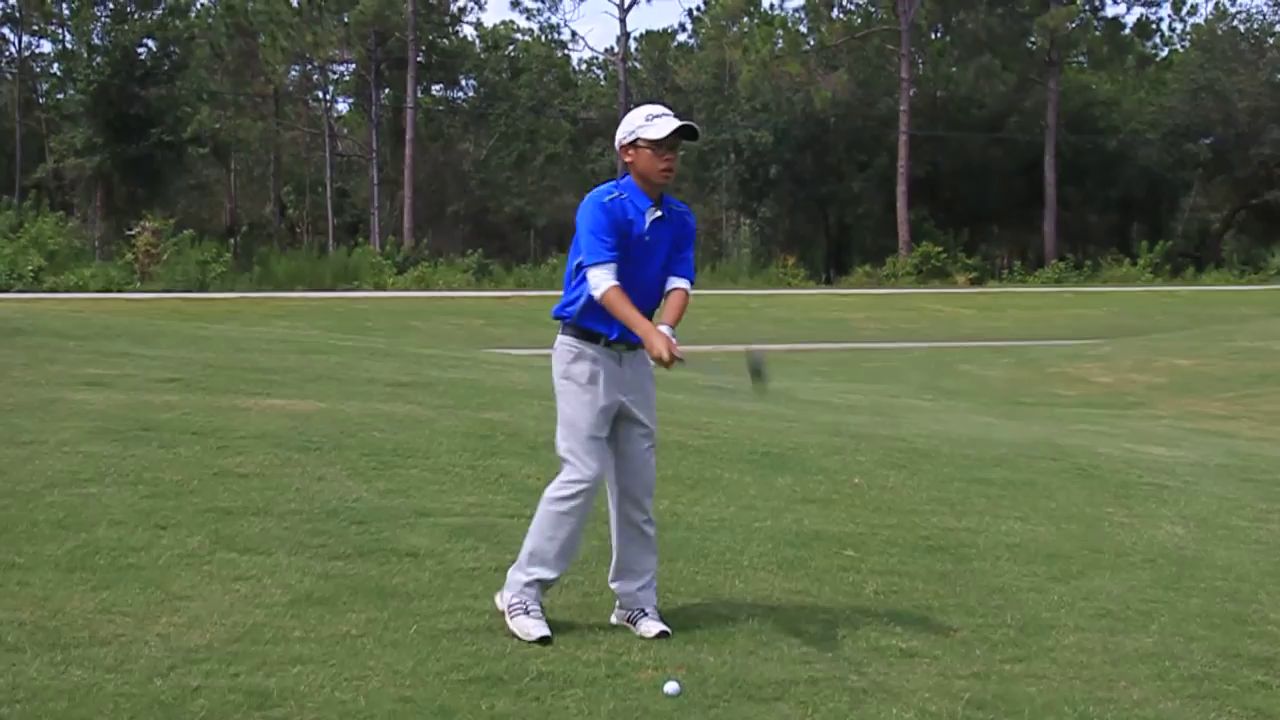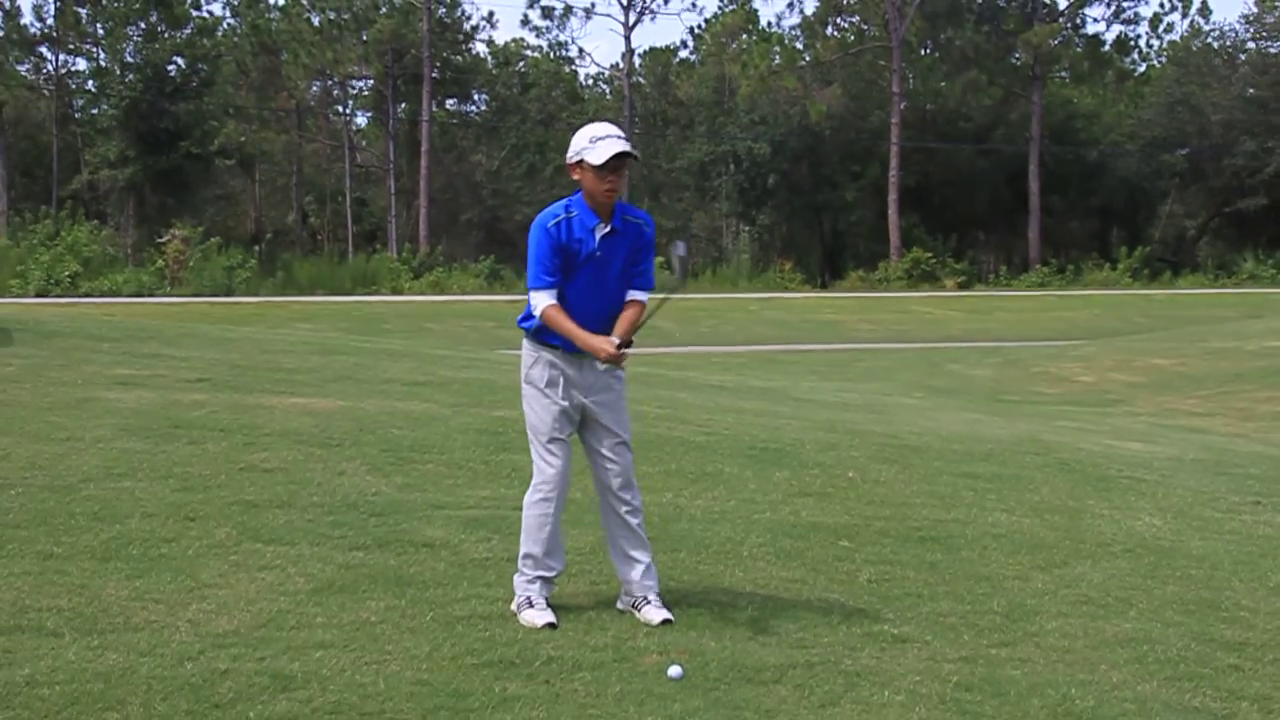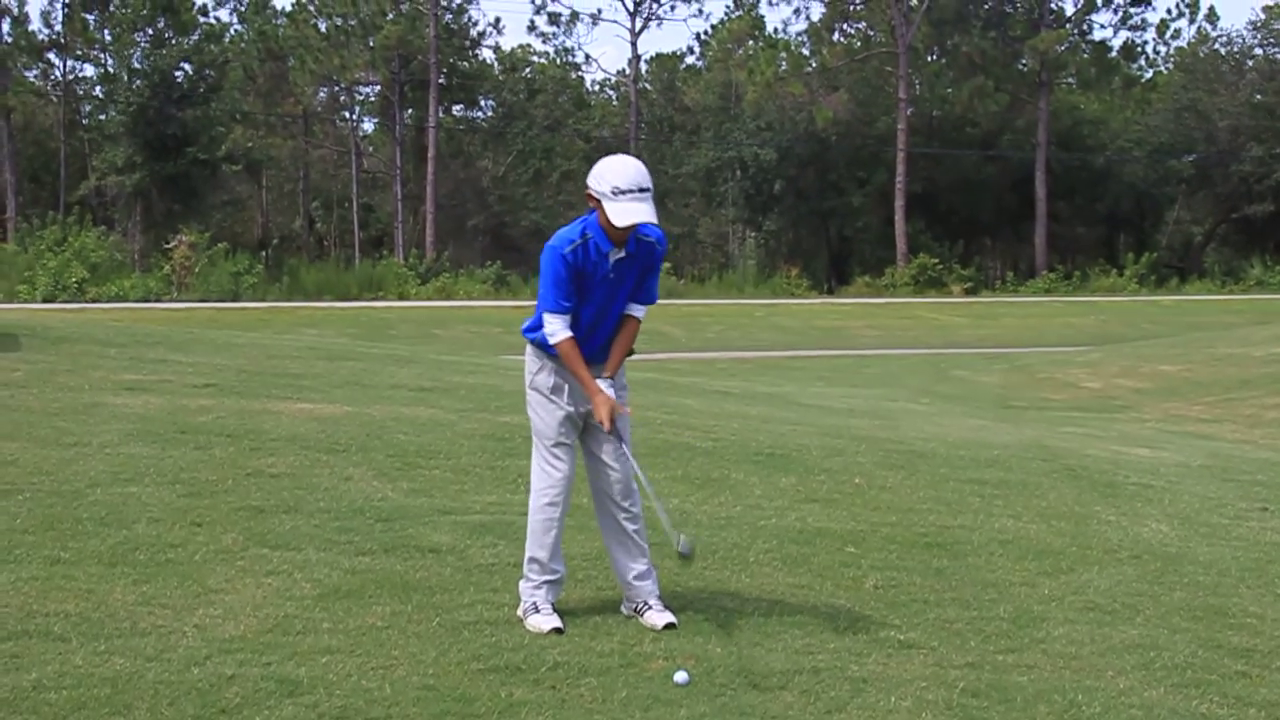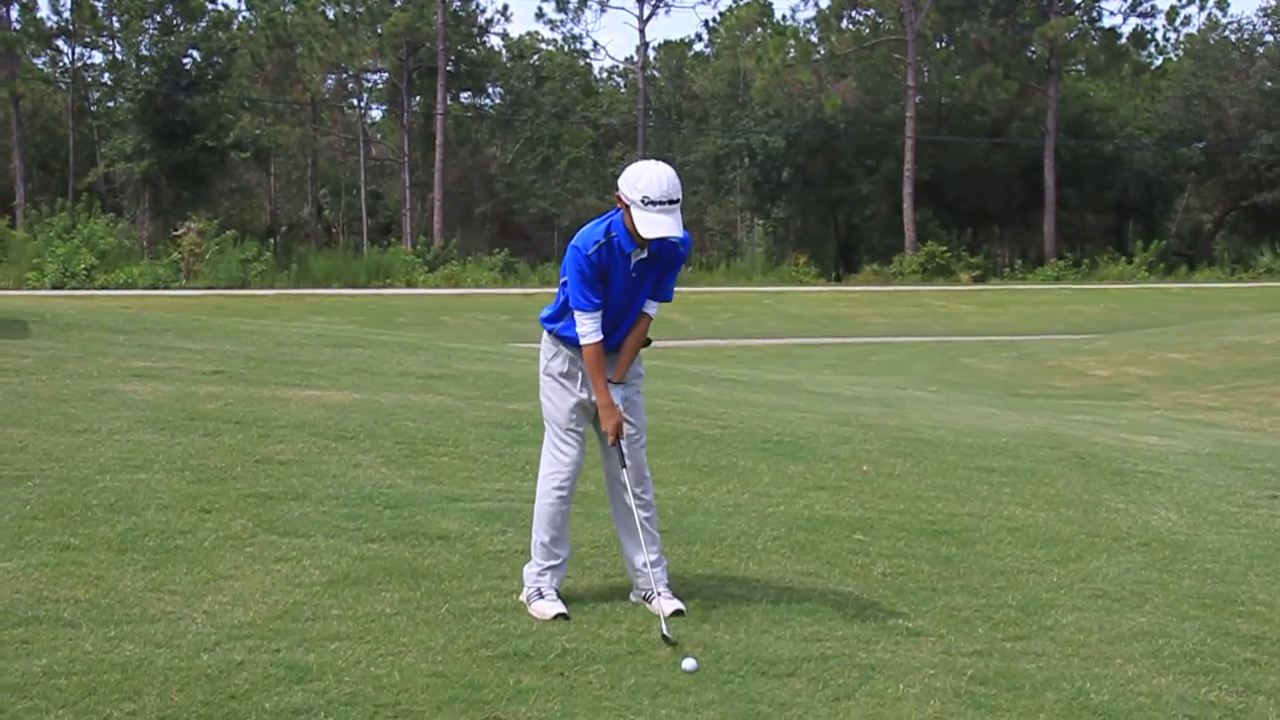
dt=0.4s
person 1, frame 1
left shoulder: (680, 219)
right shoulder: (602, 206)
left elbow: (679, 284)
right elbow: (601, 284)
left wrist: (665, 331)
right wrist: (647, 331)
left hip: (635, 360)
right hip: (583, 354)
left knee: (638, 481)
right knee: (581, 475)
left ankle: (635, 600)
right ankle: (522, 592)
person 1, frame 2
left shoulder: (640, 228)
right shoulder: (550, 226)
left elbow: (637, 297)
right elbow: (543, 303)
left wrist: (614, 341)
right wrist: (588, 342)
left hip: (603, 364)
right hip: (551, 361)
left knee: (619, 475)
right knee: (550, 475)
left ankle: (638, 588)
right ankle: (531, 589)
person 1, frame 3
left shoulder: (651, 244)
right shoulder: (563, 248)
left elbow: (633, 314)
right elbow: (558, 330)
left wrist: (607, 382)
right wrist: (593, 393)
left hip: (606, 367)
right hip: (553, 369)
left knee: (619, 480)
right knee: (553, 480)
left ankle: (640, 590)
right ankle: (536, 595)
person 1, frame 4
left shoulder: (675, 245)
right shoulder: (588, 247)
left elbow: (646, 314)
right elbow: (588, 331)
left wrist: (618, 384)
right wrist: (604, 402)
left hip: (622, 359)
right hip: (568, 357)
left knee: (633, 468)
right knee: (563, 466)
left ankle: (650, 580)
right ankle: (540, 581)
